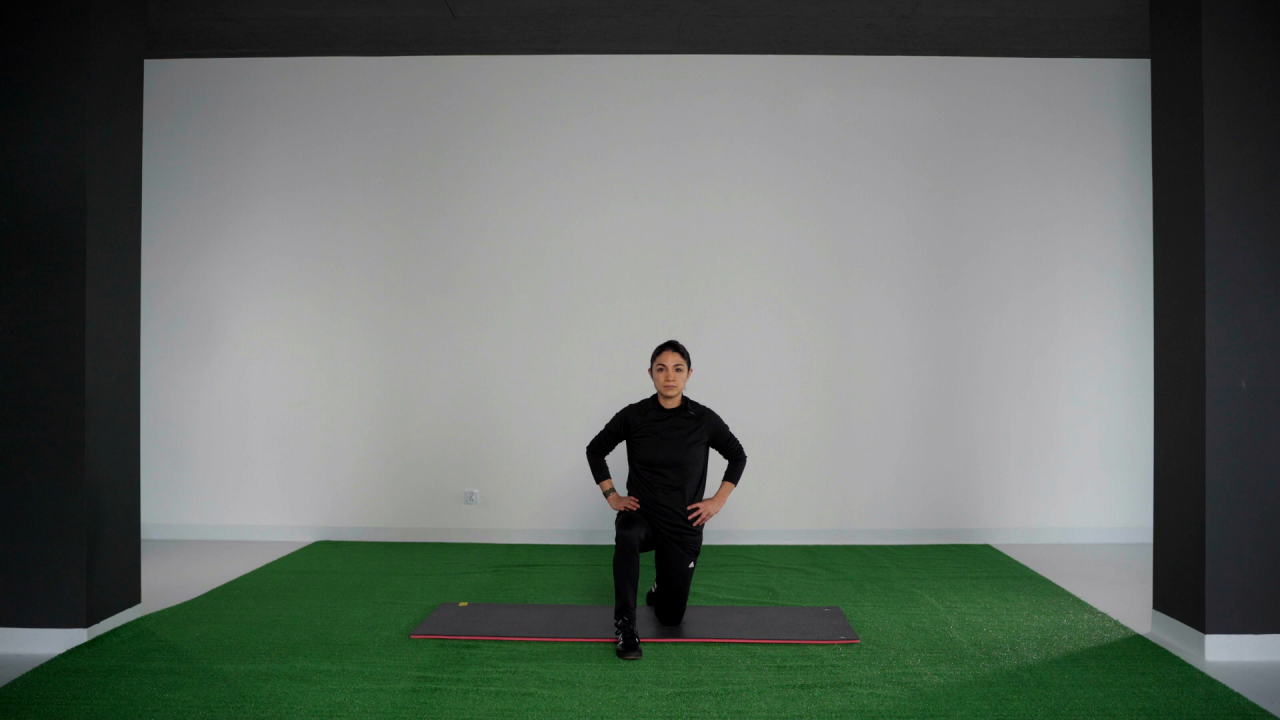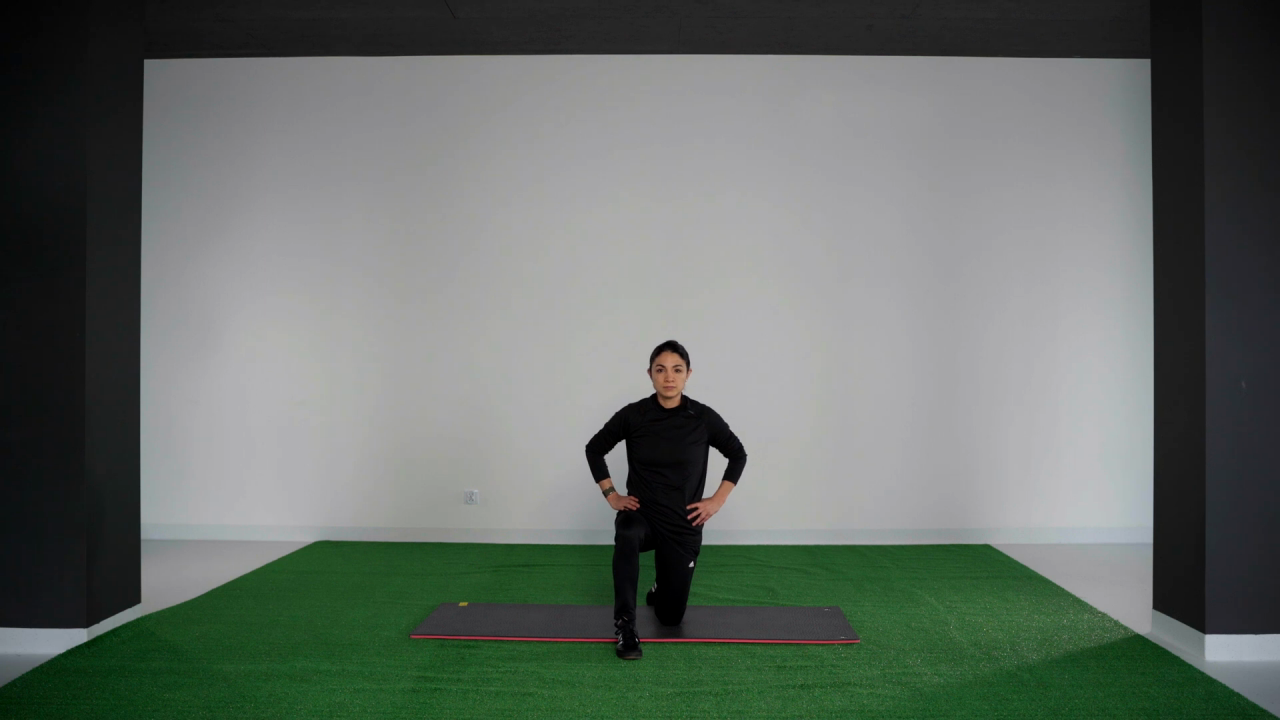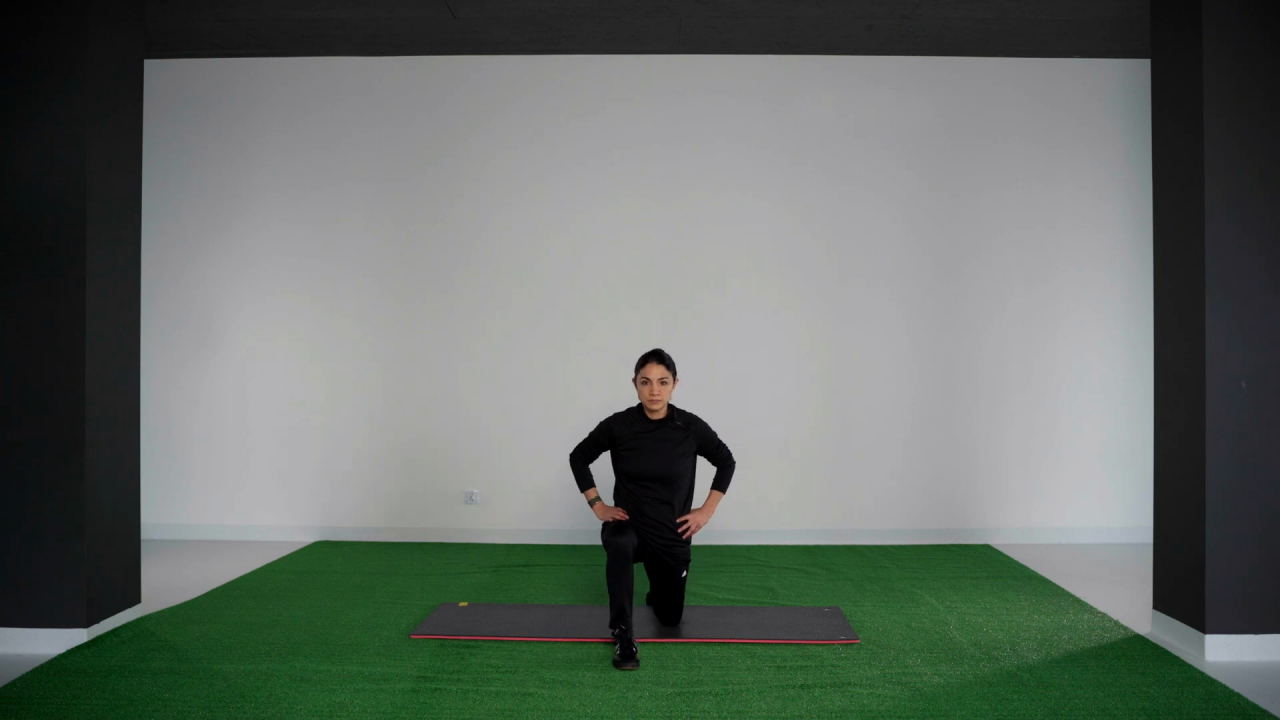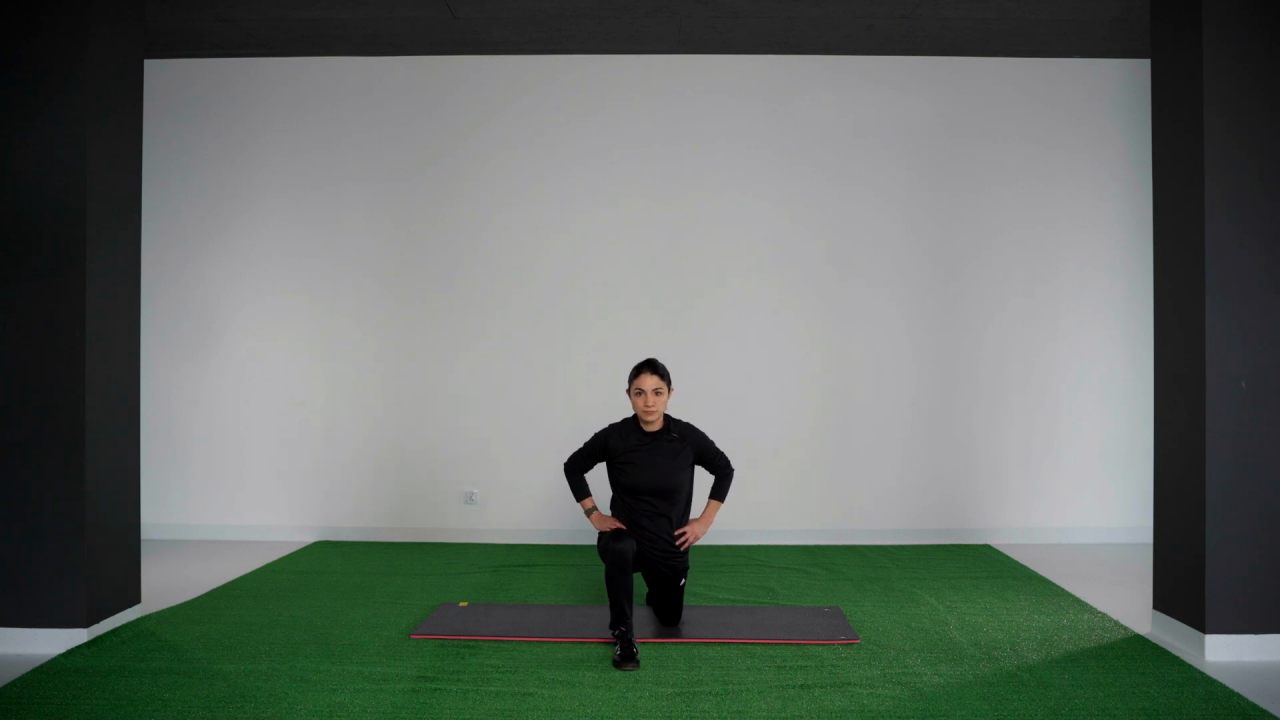
dt=0.7s
person 1, frame 1
left shoulder: (704, 419)
right shoulder: (633, 415)
left elbow: (737, 456)
right elbow: (595, 450)
left wrist: (718, 500)
right wrist: (611, 496)
left hip: (684, 524)
right hip: (641, 515)
left knee: (671, 615)
right knee: (628, 535)
left ankle: (661, 590)
right ankle: (625, 625)
person 1, frame 2
left shoulder: (703, 417)
right shoulder: (633, 415)
left elbow: (738, 454)
right elbow: (594, 449)
left wrist: (718, 499)
right wrist: (611, 495)
left hip: (683, 523)
right hip: (640, 514)
left knee: (671, 615)
right knee: (627, 535)
left ankle: (660, 589)
right ankle: (625, 624)
person 1, frame 3
left shoulder: (691, 427)
right shoulder: (617, 425)
left elbow: (726, 462)
right elbow: (579, 457)
left wrist: (707, 510)
right wrist: (597, 505)
left hip: (672, 533)
right hip: (627, 525)
left knee: (670, 617)
right knee: (620, 543)
left ankle: (657, 591)
right ankle: (622, 634)
person 1, frame 4
left shoulder: (688, 437)
right shoulder: (613, 437)
left elbow: (724, 470)
right elbow: (573, 467)
left wrist: (705, 520)
right wrist: (594, 515)
left hip: (669, 543)
right hip: (624, 535)
left knee: (669, 619)
right knee: (620, 549)
left ankle: (656, 590)
right ankle: (623, 635)
